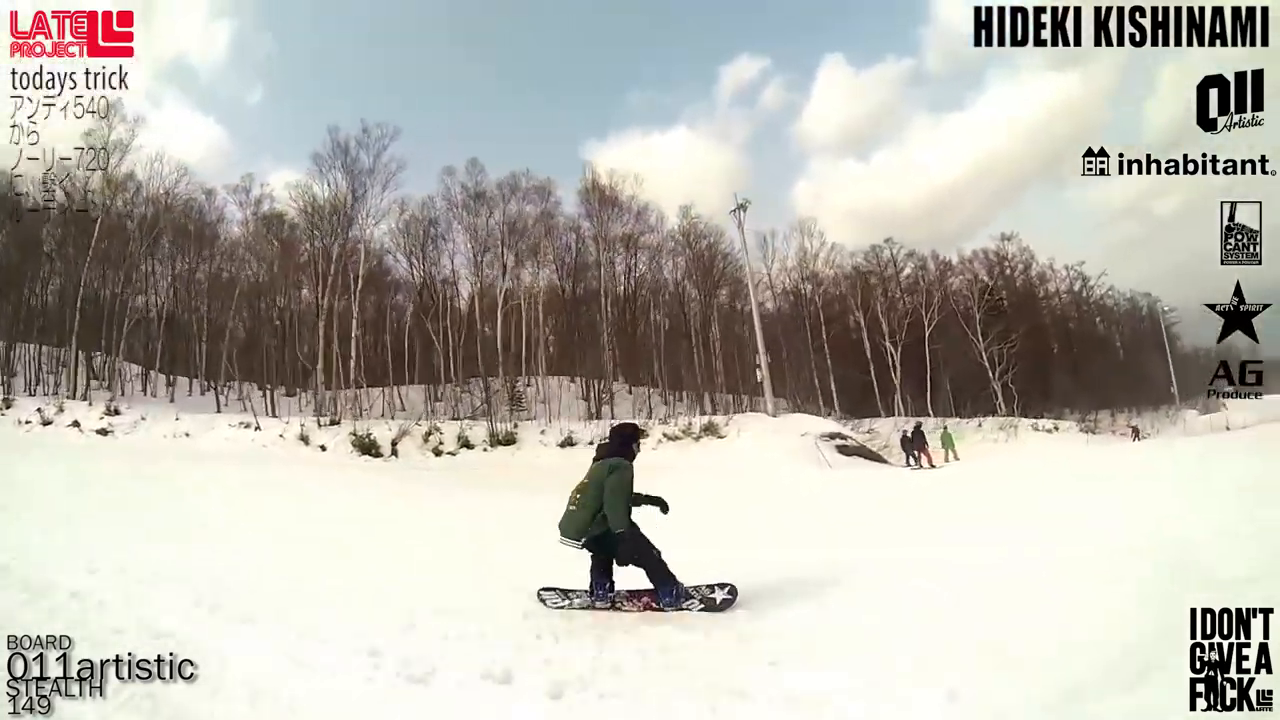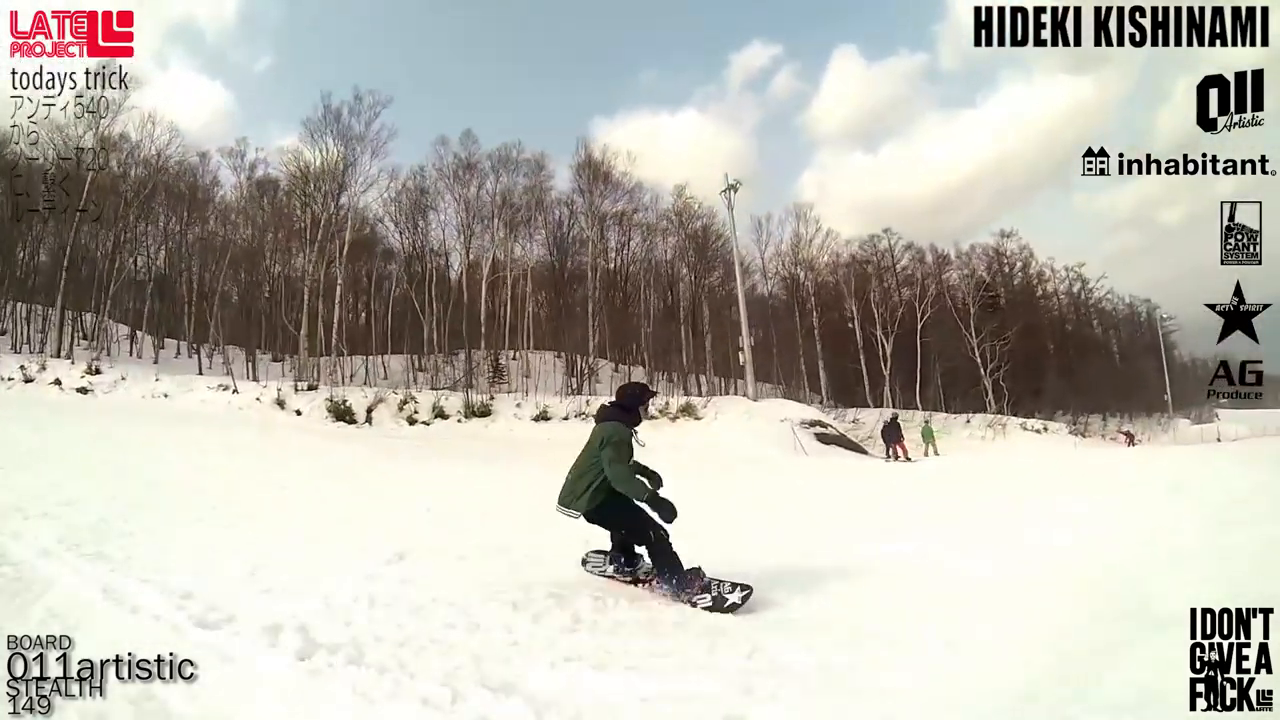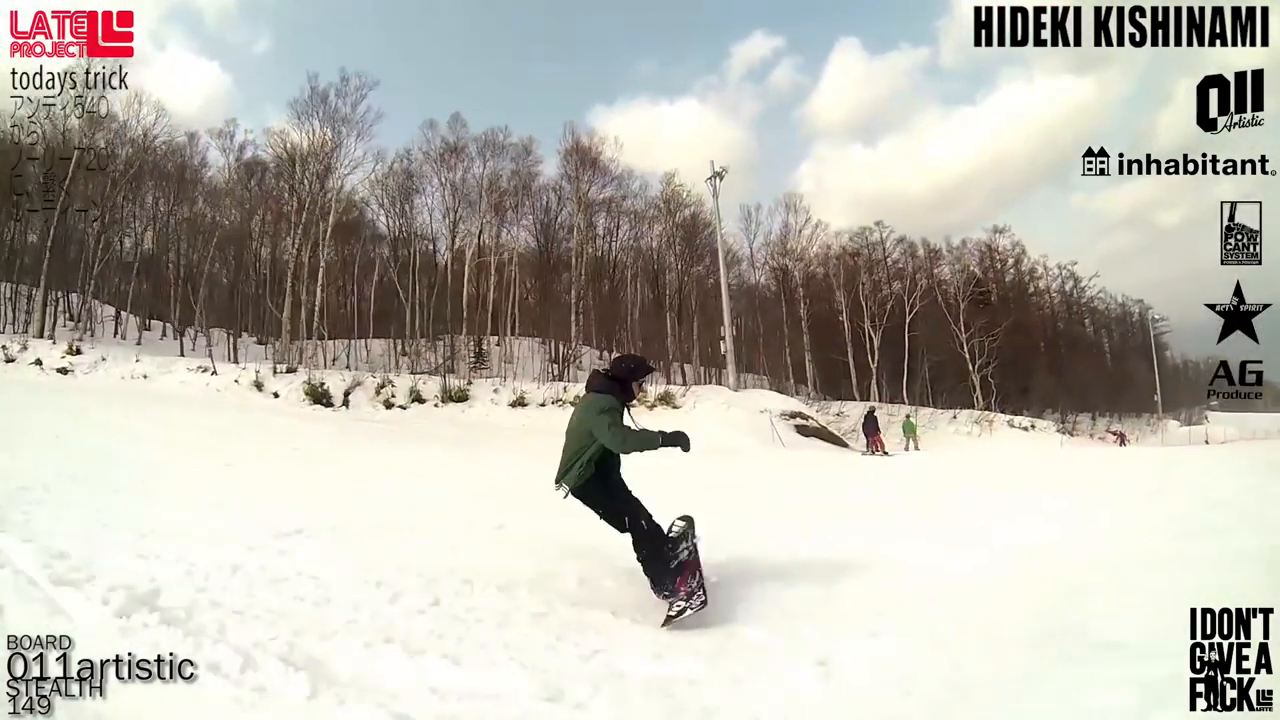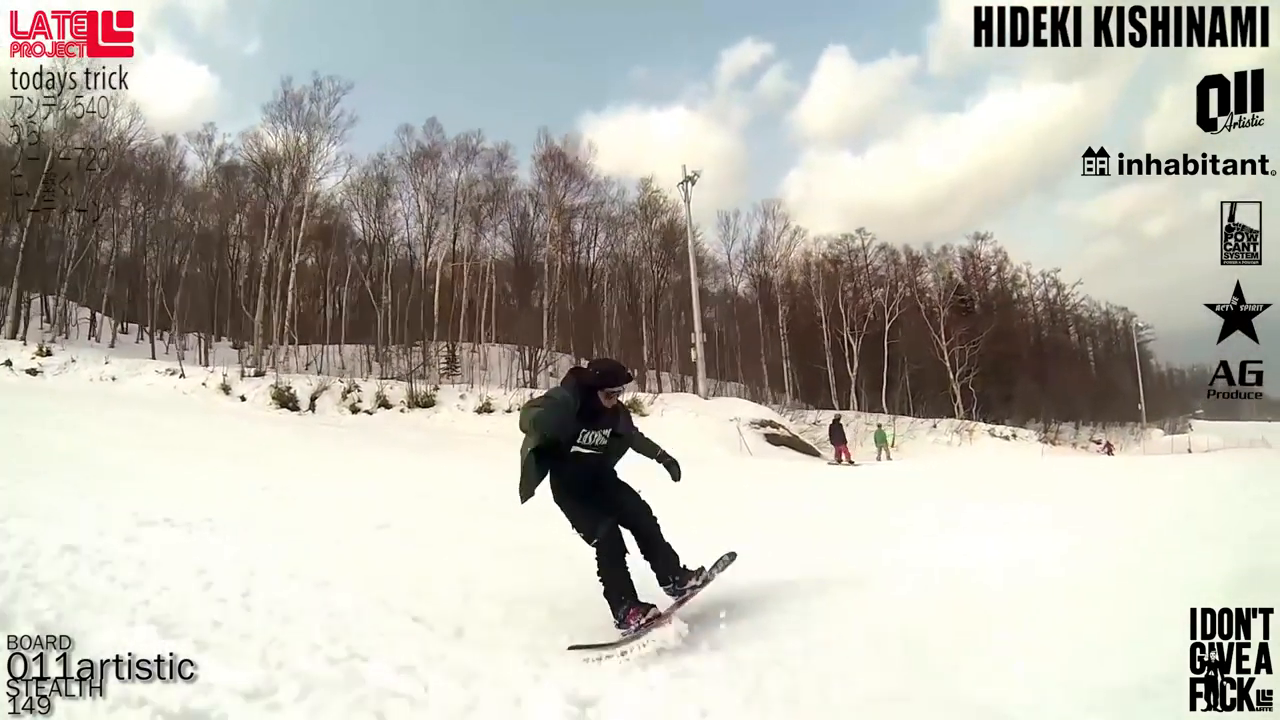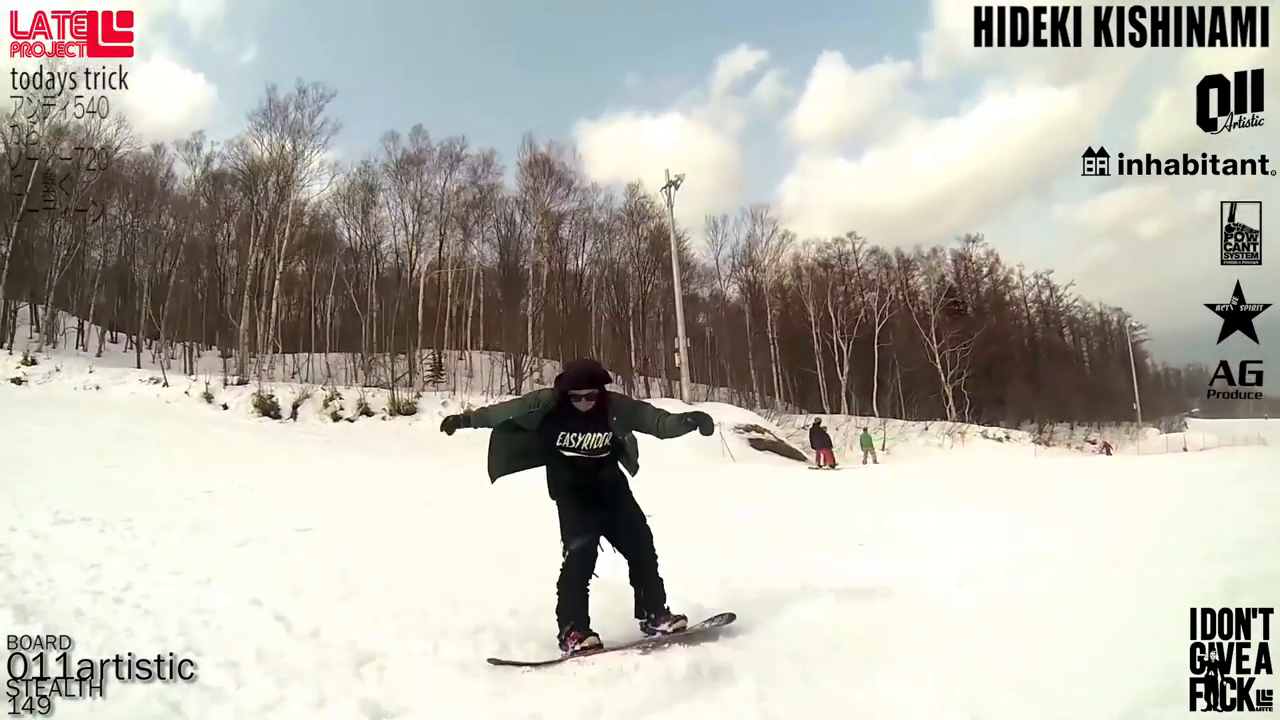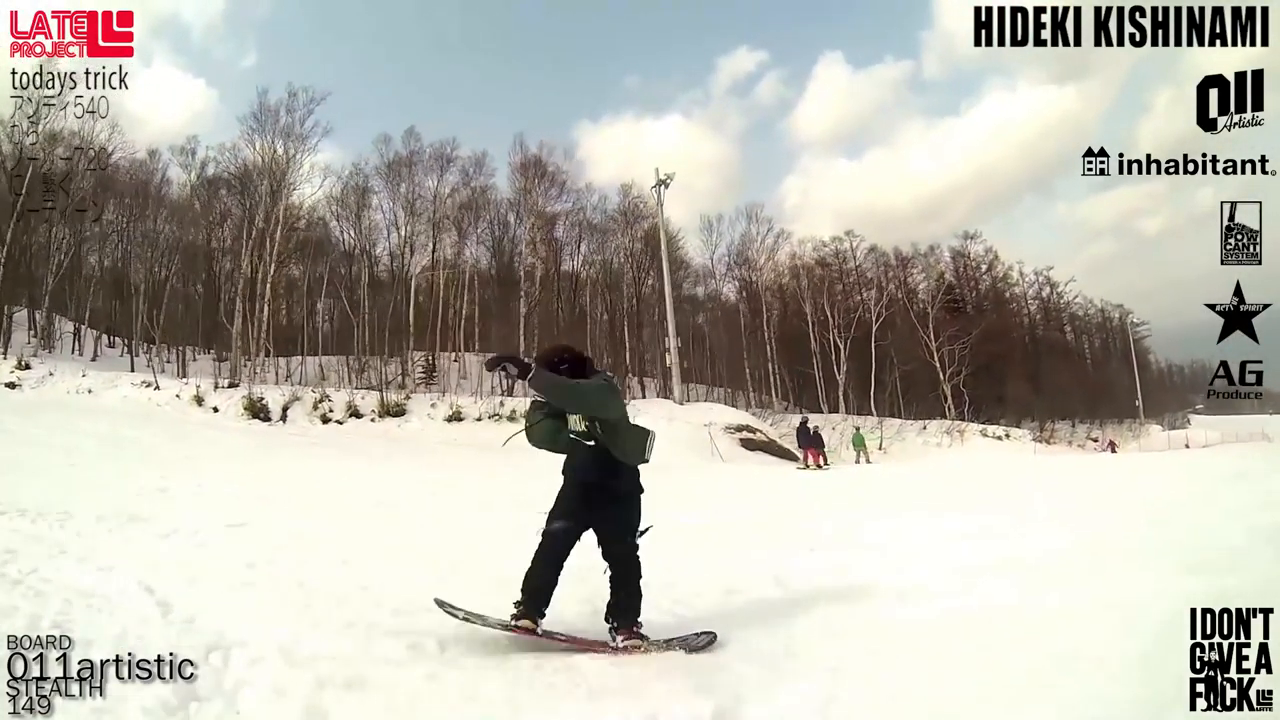
dt=0.3s
person 1, frame 1
left shoulder: (601, 463)
right shoulder: (621, 466)
right elbow: (615, 500)
left wrist: (649, 499)
right wrist: (623, 535)
left hip: (576, 527)
right hip: (600, 529)
right knee: (648, 556)
left ankle: (600, 592)
person 1, frame 2
left shoulder: (612, 424)
right shoulder: (616, 432)
right elbow: (619, 474)
left wrist: (644, 471)
right wrist: (653, 499)
left hip: (595, 492)
right hip: (598, 499)
left knee: (627, 517)
right knee: (653, 534)
left ankle: (622, 563)
right ankle: (679, 582)
person 1, frame 3
left shoulder: (602, 396)
right shoulder: (603, 404)
right elbow: (619, 438)
right wrist: (666, 439)
left hip: (598, 470)
right hip: (589, 478)
left knee: (630, 510)
right knee: (636, 520)
left ankle: (661, 548)
right ankle: (665, 582)
person 1, frame 4
left shoulder: (613, 410)
right shoulder: (566, 399)
left elbow: (631, 435)
right elbow: (532, 413)
left wrist: (662, 456)
right wrist: (544, 421)
left hip: (602, 479)
right hip: (572, 487)
left knee: (643, 519)
right knee: (608, 540)
left ankle: (675, 579)
right ankle: (627, 611)
person 1, frame 5
left shoulder: (617, 407)
right shoulder: (548, 403)
left elbow: (660, 423)
right elbow: (504, 412)
left wrist: (689, 420)
right wrist: (463, 420)
left hip: (612, 489)
right hip: (573, 494)
left knee: (641, 546)
right knee: (580, 555)
left ankle: (654, 616)
right ankle: (573, 631)
person 1, frame 6
left shoulder: (601, 389)
right shoulder: (589, 384)
left elbow: (572, 394)
left wrist: (528, 371)
left hip: (617, 485)
right hip: (579, 481)
left knee: (621, 553)
right knee: (554, 542)
left ankle: (625, 623)
right ankle: (529, 609)
